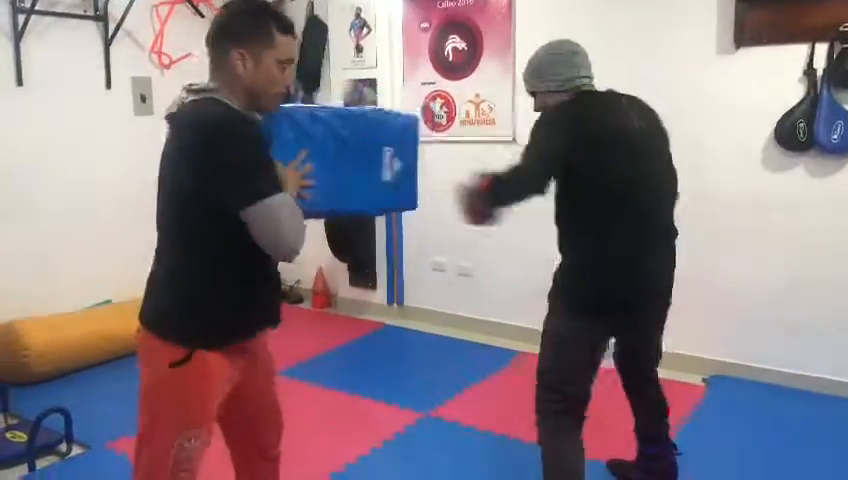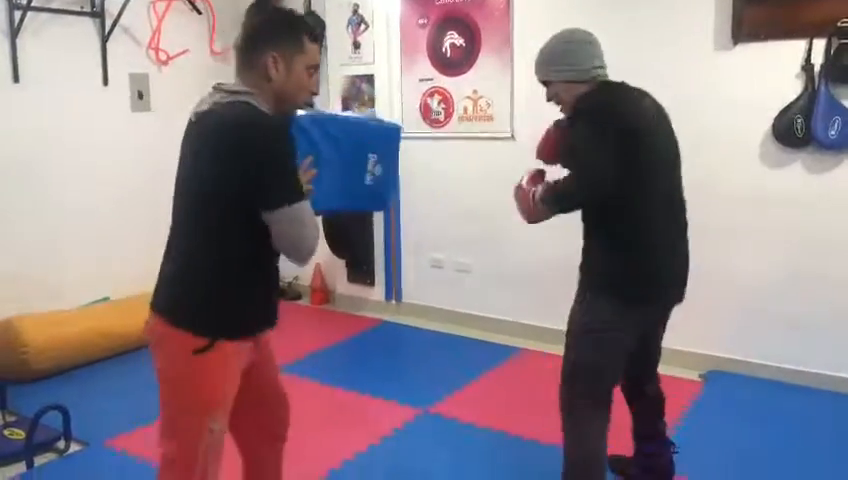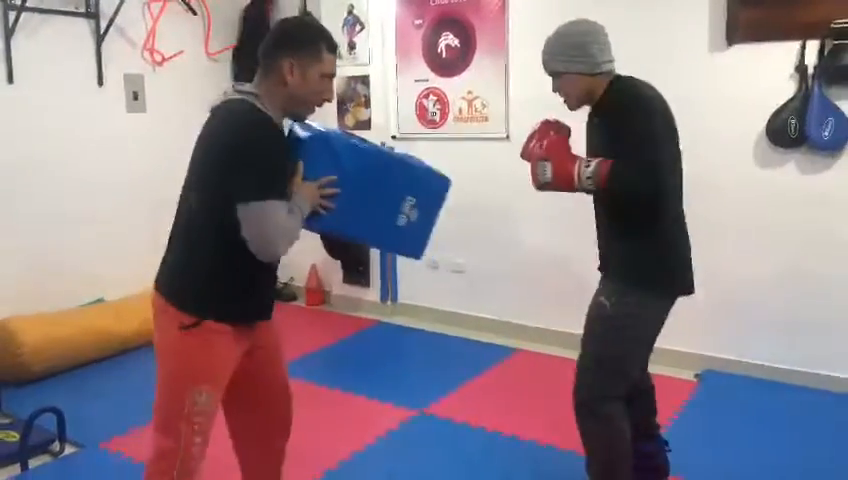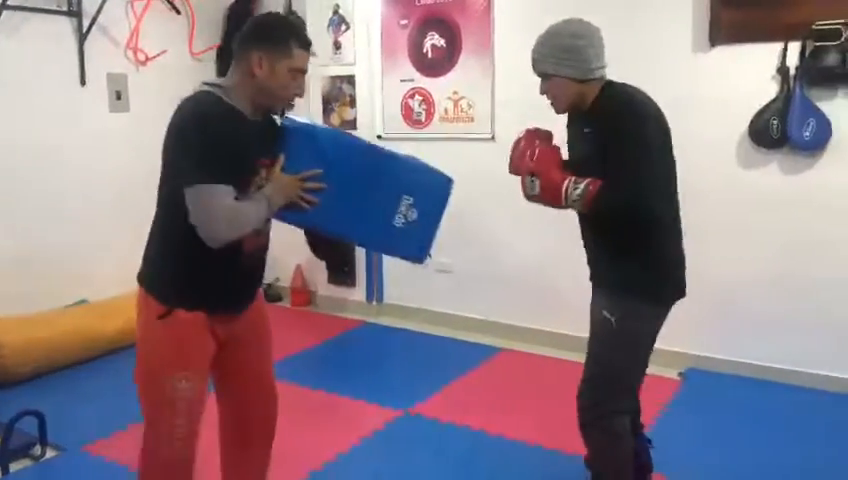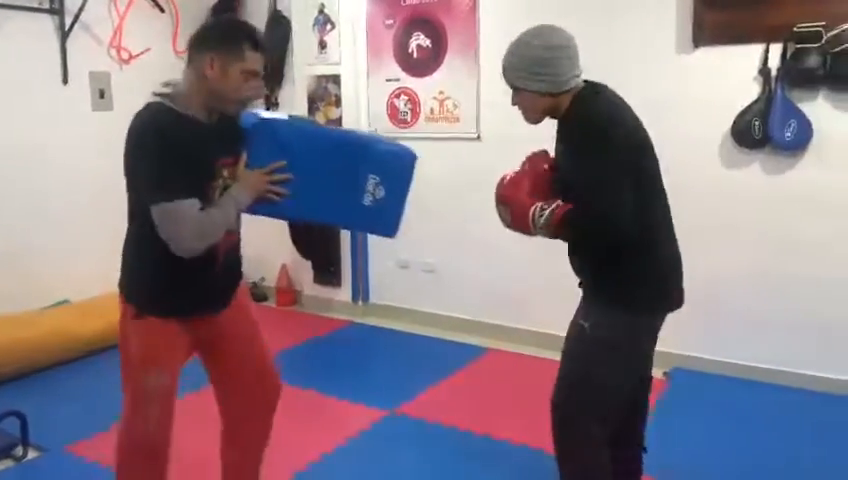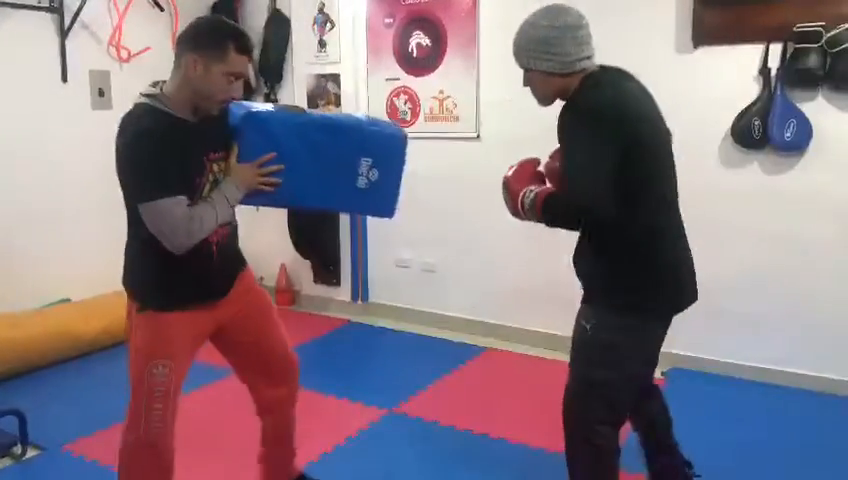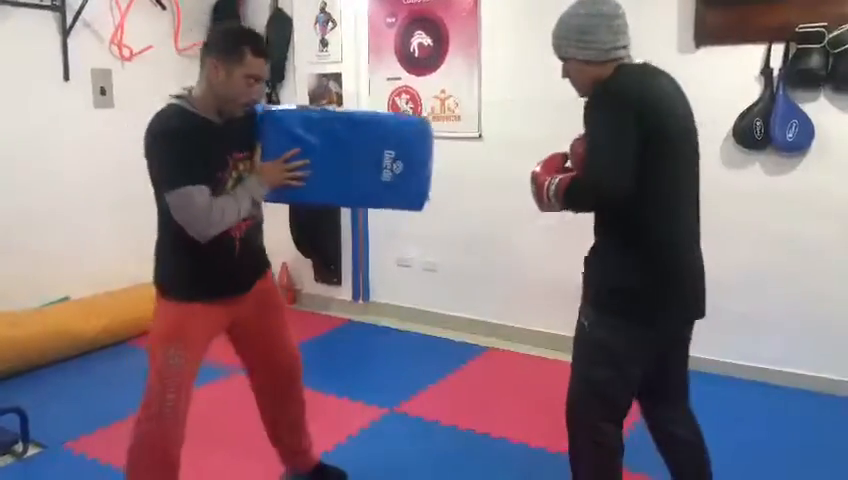
dt=0.2s
person 1, frame 1
left shoulder: (226, 125)
right shoulder: (221, 131)
right elbow: (285, 241)
left wrist: (279, 190)
right wrist: (287, 189)
left hip: (239, 331)
right hip: (187, 342)
person 1, frame 2
left shoulder: (215, 119)
right shoulder: (261, 132)
right elbow: (301, 244)
left wrist: (286, 189)
right wrist: (298, 191)
left hip: (233, 324)
right hip: (198, 332)
left knee: (268, 424)
person 1, frame 3
left shoulder: (252, 122)
right shoulder: (251, 131)
right elbow: (269, 242)
left wrist: (297, 200)
right wrist: (301, 201)
left hip: (244, 312)
right hip: (197, 314)
left knee: (271, 418)
person 1, frame 4
left shoulder: (265, 125)
right shoulder: (201, 119)
right elbow: (216, 225)
left wrist: (292, 191)
right wrist: (275, 194)
left hip: (240, 300)
right hip: (179, 304)
left knee: (256, 414)
right knee: (171, 438)
person 1, frame 5
left shoulder: (225, 123)
right shoulder: (155, 130)
right elbow: (187, 236)
right wrist: (243, 193)
left hip: (223, 295)
right hip: (159, 307)
left knee: (258, 393)
right knee: (148, 429)
person 1, frame 6
left shoulder: (217, 115)
right shoulder: (143, 132)
right elbow: (179, 232)
right wrist: (235, 186)
left hip: (230, 281)
right hip: (165, 300)
left knee: (279, 372)
right knee: (151, 423)
person 1, frame 7
left shoulder: (244, 119)
right shoulder: (170, 131)
right elbow: (202, 222)
right wrist: (260, 182)
left hip: (253, 280)
right hip: (189, 294)
left knee: (284, 376)
right knee: (164, 411)
person 2, frame 1
left shoulder: (566, 121)
right shoulder: (641, 114)
left elbow: (527, 180)
right elbow: (662, 187)
left wrist: (480, 195)
left hip: (588, 284)
right hip: (652, 277)
left knee: (560, 406)
right knee: (639, 377)
person 2, frame 2
left shoulder: (594, 109)
right shoulder: (643, 105)
left elbow: (590, 185)
left wrist: (536, 196)
right wrist: (568, 151)
left hip: (619, 272)
right hip: (666, 267)
left knee: (584, 394)
right knee: (639, 372)
person 2, frame 3
left shoulder: (635, 103)
right shoulder: (611, 106)
left elbow: (647, 181)
left wrist: (575, 171)
right wrist: (565, 159)
left hip: (644, 268)
right hip: (645, 263)
left knee: (597, 391)
right knee: (626, 371)
person 2, frame 4
left shoulder: (631, 114)
right shoulder: (583, 115)
left elbow: (641, 203)
left wrist: (564, 188)
right wrist: (548, 170)
left hip: (641, 278)
right hip: (617, 272)
left knee: (601, 400)
right knee: (617, 380)
person 2, frame 5
left shoulder: (598, 126)
right shoulder: (584, 108)
left elbow: (608, 222)
left wrist: (535, 214)
right wrist: (548, 180)
left hip: (629, 287)
right hip: (631, 279)
left knee: (576, 407)
right knee: (620, 386)
person 2, frame 6
left shoulder: (590, 111)
right shoulder: (616, 86)
left elbow: (587, 207)
left wrist: (529, 197)
right wrist: (568, 172)
left hip: (629, 285)
right hip: (655, 273)
left knee: (588, 411)
right knee: (633, 385)
person 2, frame 7
left shoulder: (614, 97)
right shoulder: (659, 85)
left elbow: (607, 188)
left wrist: (553, 187)
left hip: (631, 285)
right hip: (674, 279)
left knee: (593, 411)
right knee: (666, 398)
